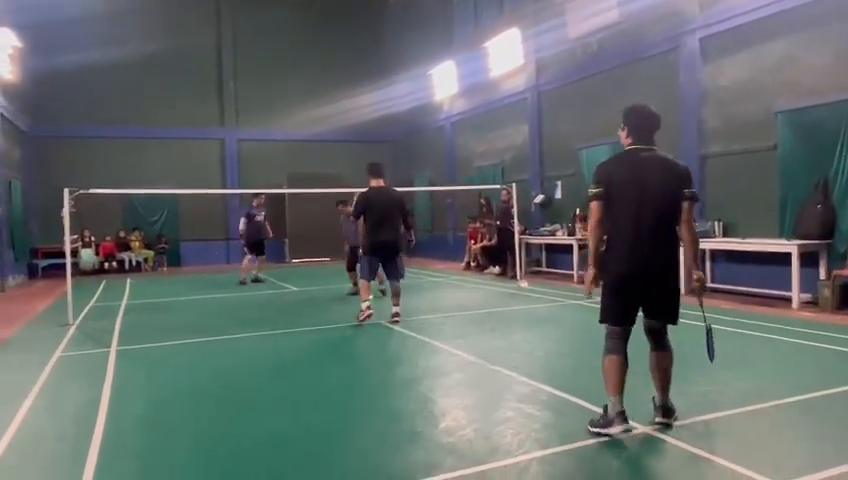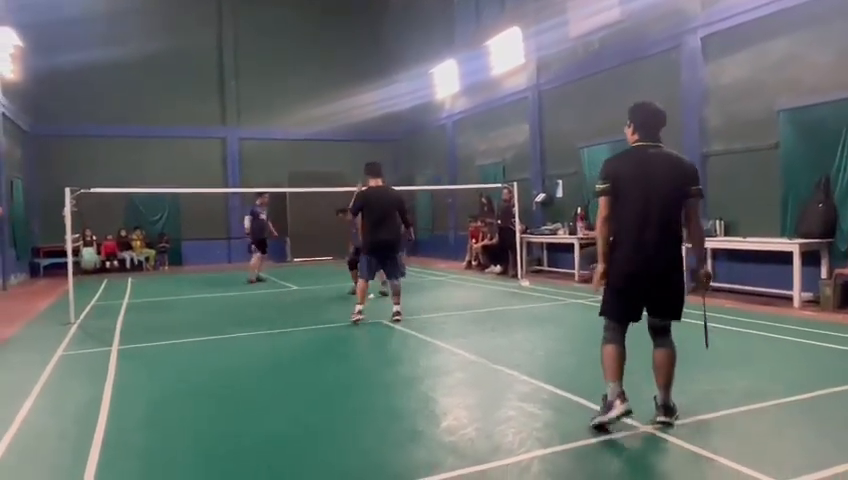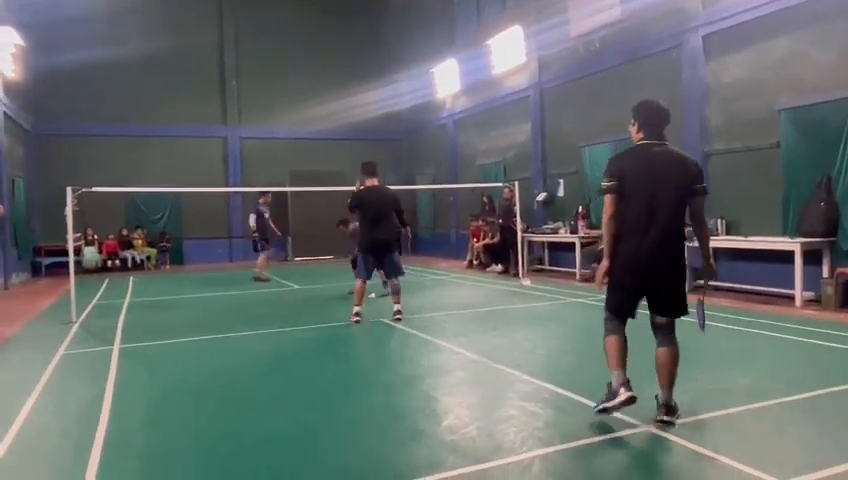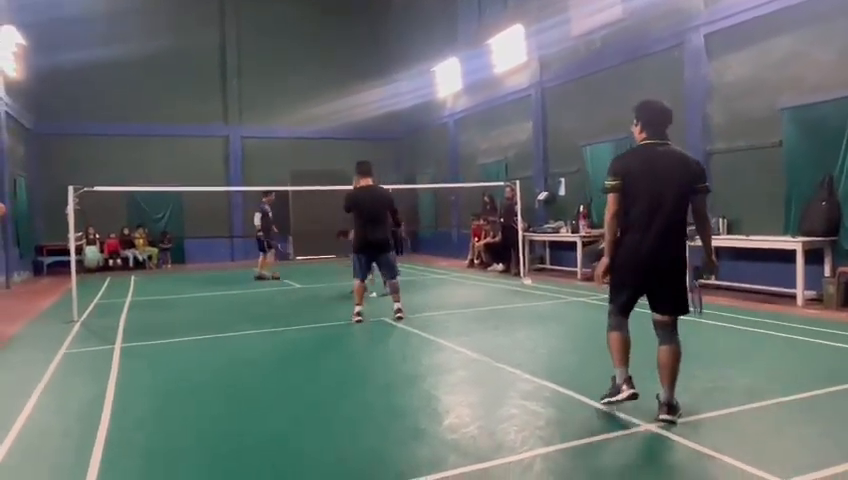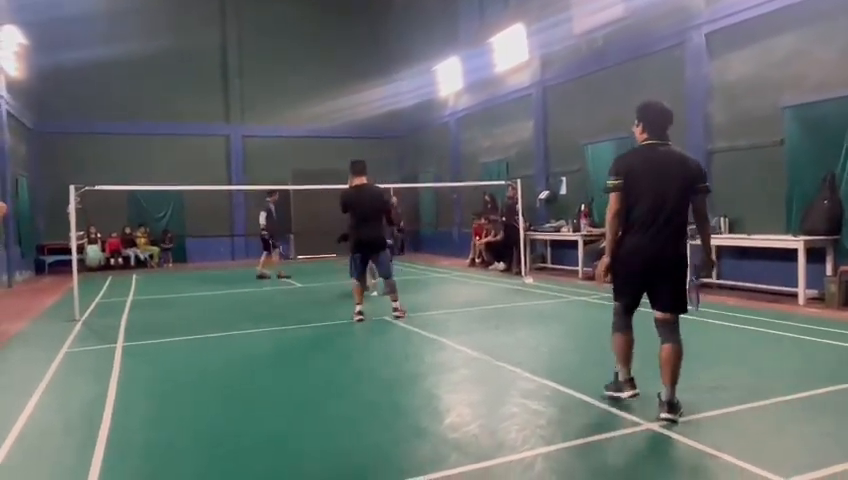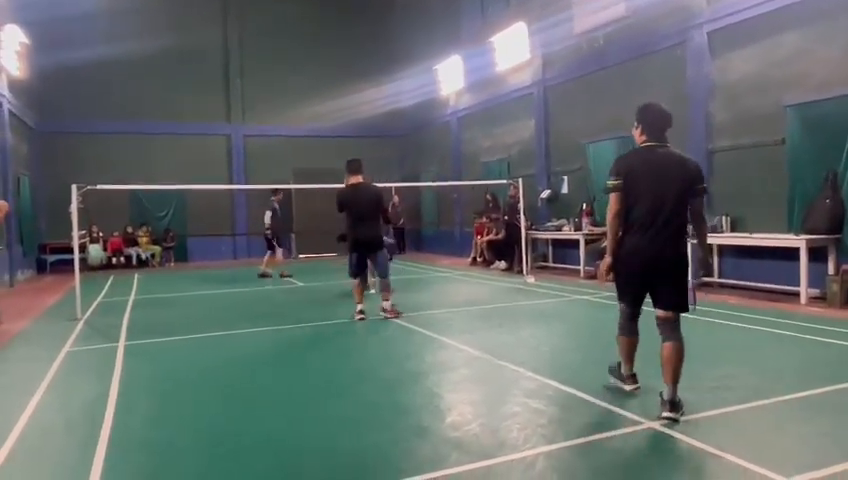
dt=0.1s
person 1, frame 1
left shoulder: (607, 170)
right shoulder: (677, 171)
left elbow: (596, 222)
right elbow: (685, 225)
left wrist: (593, 265)
right wrist: (695, 269)
left hip: (620, 267)
right hip: (662, 267)
left knee: (615, 338)
right knee: (658, 334)
left ankle: (614, 413)
right ankle: (663, 406)
person 1, frame 2
left shoulder: (614, 166)
right shoulder: (684, 168)
left elbow: (604, 218)
right elbow: (692, 221)
left wrist: (602, 261)
right wrist: (701, 263)
left hip: (625, 264)
right hip: (667, 265)
left knee: (613, 330)
right knee: (661, 332)
left ankle: (615, 397)
right ankle: (665, 405)
person 1, frame 3
left shoulder: (619, 164)
right shoulder: (688, 166)
left elbow: (610, 216)
right elbow: (698, 217)
left wrist: (606, 257)
right wrist: (706, 257)
left hip: (629, 259)
right hip: (670, 260)
left knee: (614, 320)
right knee: (664, 329)
left ankle: (619, 385)
right ankle: (665, 403)
person 1, frame 4
left shoulder: (623, 163)
right shoulder: (691, 165)
left elbow: (613, 214)
right elbow: (701, 215)
left wrist: (607, 255)
right wrist: (708, 253)
left hip: (630, 257)
right hip: (671, 259)
left knee: (617, 315)
right knee: (667, 328)
left ankle: (622, 381)
right ankle: (667, 402)
person 1, frame 5
left shoulder: (625, 162)
right shoulder: (691, 165)
left elbow: (614, 213)
right elbow: (700, 214)
left wrist: (608, 254)
right wrist: (706, 250)
left hip: (632, 254)
right hip: (671, 256)
left knee: (622, 314)
right knee: (668, 325)
left ankle: (624, 380)
right ankle: (668, 401)
person 1, frame 6
left shoulder: (624, 163)
right shoulder: (689, 167)
left elbow: (615, 213)
right elbow: (697, 215)
left wrist: (610, 253)
right wrist: (703, 251)
left hip: (632, 254)
right hip: (672, 256)
left knee: (629, 316)
right knee: (669, 324)
left ankle: (626, 374)
right ankle: (670, 399)
person 2, frame 1
left shoulder: (365, 196)
right shoulder: (396, 195)
left elbow: (354, 216)
right elbow: (406, 219)
left wrist: (356, 202)
right wrist: (411, 236)
left hip: (371, 244)
right hip: (392, 244)
left knee: (365, 278)
right knee: (394, 278)
left ankle: (366, 306)
right ankle: (396, 311)
person 2, frame 2
left shoulder: (363, 195)
right shoulder: (395, 194)
left elbow: (352, 213)
right elbow: (405, 217)
right wrist: (410, 233)
left hip: (371, 243)
right hip: (391, 243)
left knee: (363, 277)
right knee: (394, 277)
left ankle: (358, 309)
right ankle: (397, 310)
person 2, frame 3
left shoulder: (359, 195)
right shoulder: (390, 194)
left elbow: (351, 209)
right elbow: (401, 216)
right wrist: (407, 230)
left hip: (367, 243)
right hip: (387, 242)
left knee: (361, 278)
right knee: (393, 277)
left ankle: (356, 311)
right ankle: (397, 309)
person 2, frame 4
left shoulder: (353, 195)
right shoulder: (384, 193)
left elbow: (347, 209)
right elbow: (395, 216)
right wrist: (400, 230)
left hip: (362, 243)
right hip: (382, 242)
left knee: (359, 278)
right knee: (391, 276)
left ankle: (357, 311)
right ankle: (398, 308)
person 2, frame 5
left shoulder: (346, 194)
right shoulder: (378, 192)
right elbow: (388, 215)
left hip: (357, 242)
right hip: (377, 240)
left knee: (358, 278)
right knee: (387, 275)
left ankle: (358, 310)
right ankle: (396, 307)
person 2, frame 6
left shoulder: (343, 193)
right shoulder: (374, 190)
right elbow: (385, 214)
right wrist: (389, 225)
left hip: (355, 241)
right hip: (375, 239)
left knee: (358, 277)
right knee: (383, 274)
left ankle: (359, 309)
right ankle: (387, 306)
